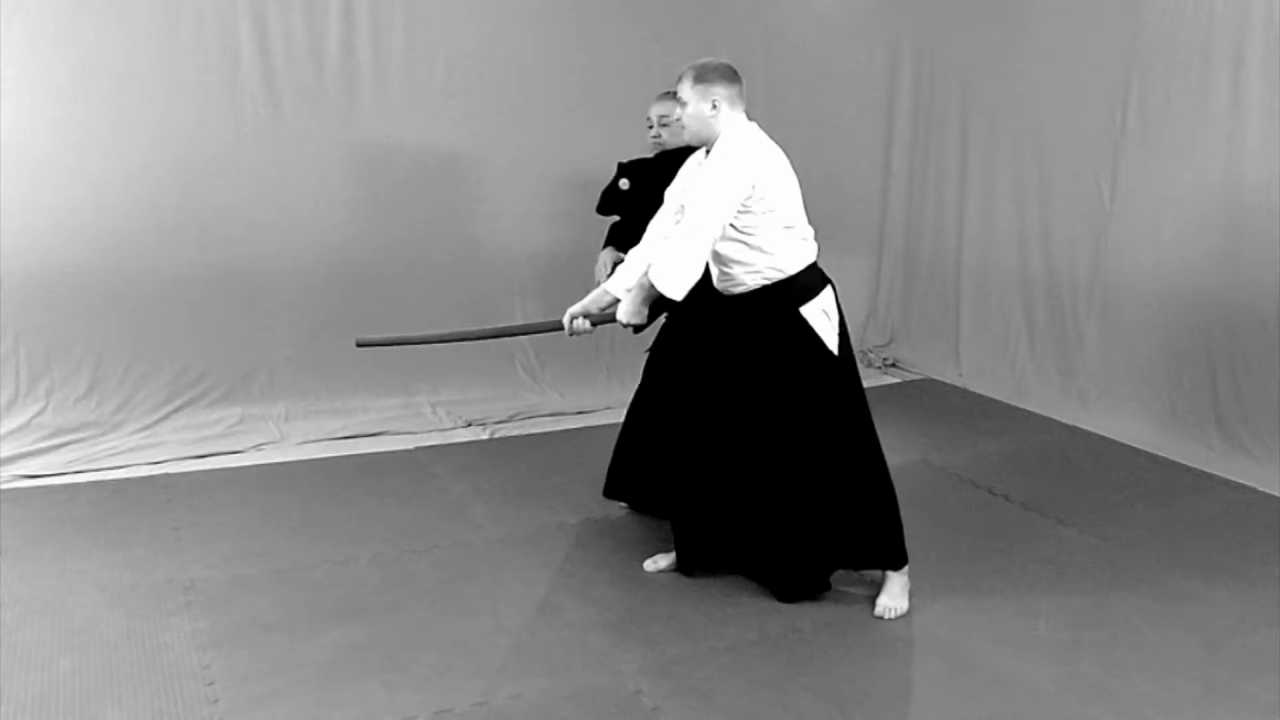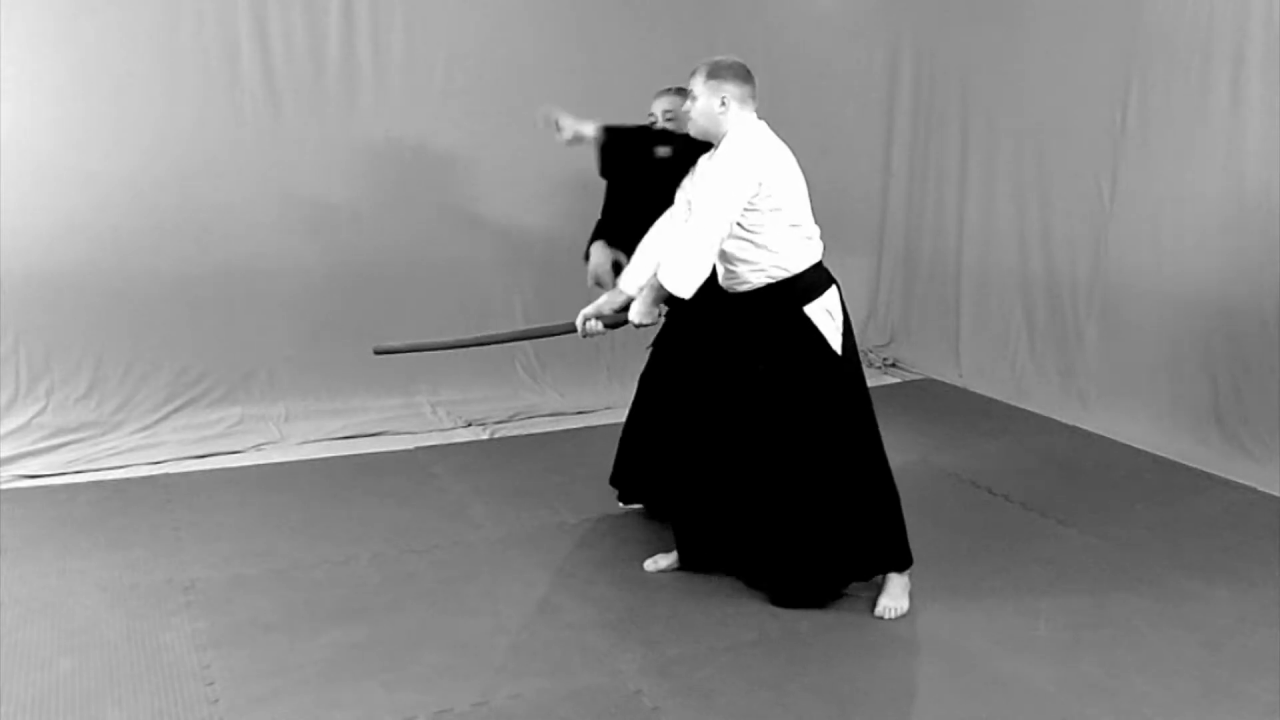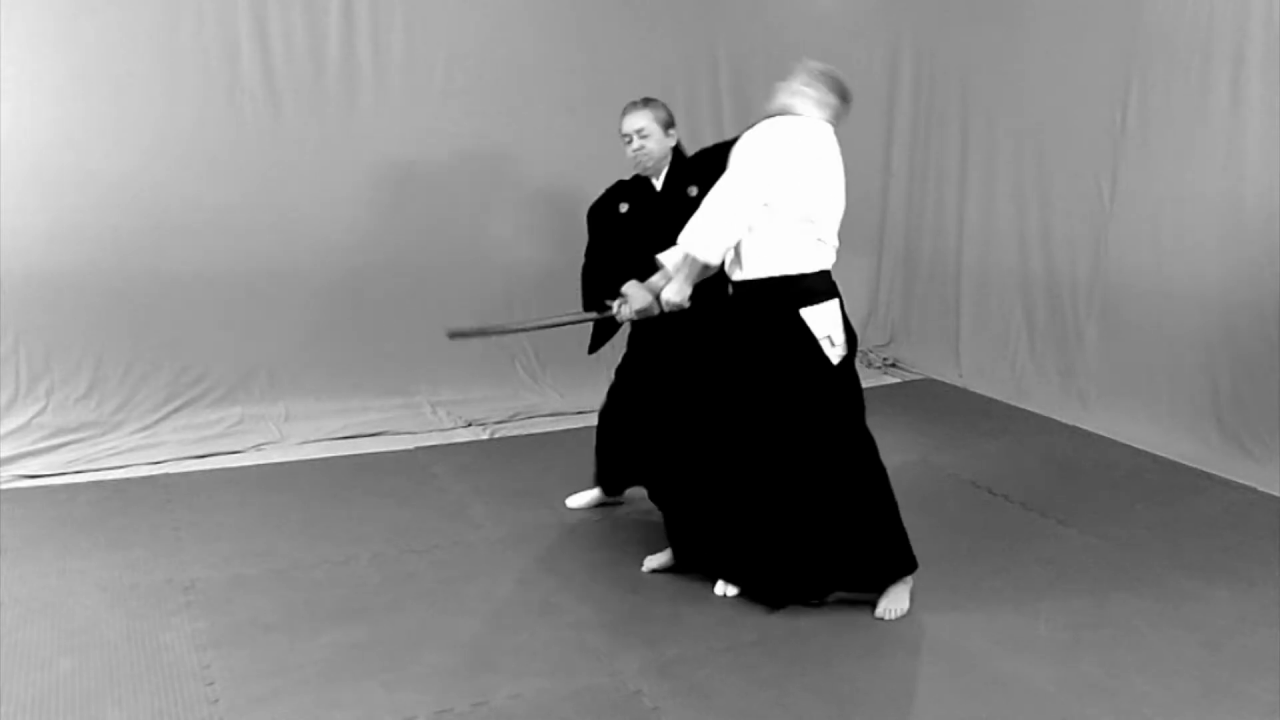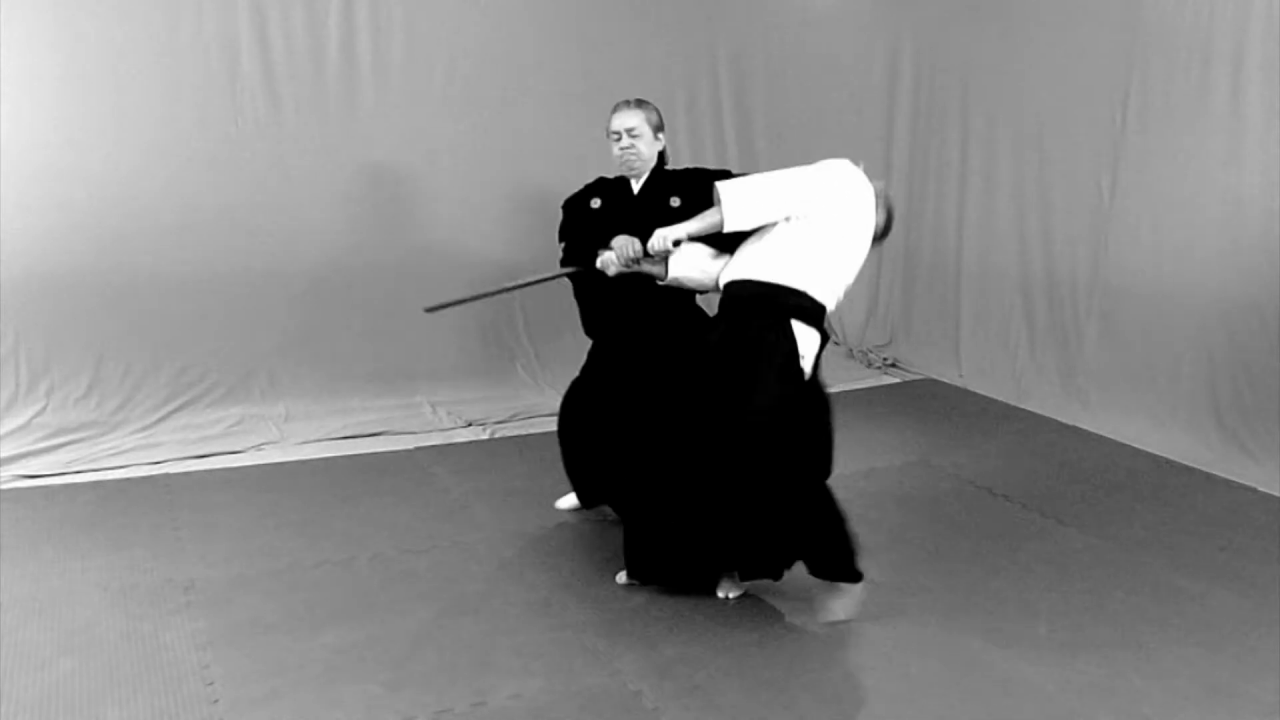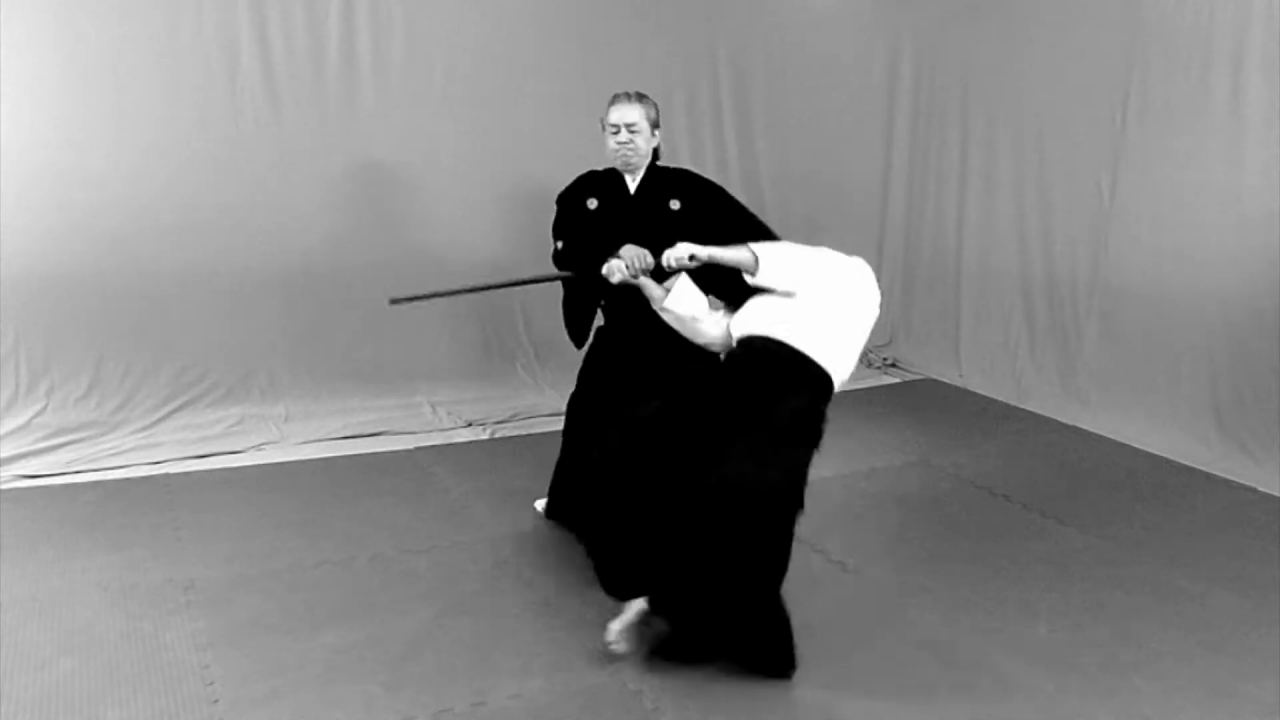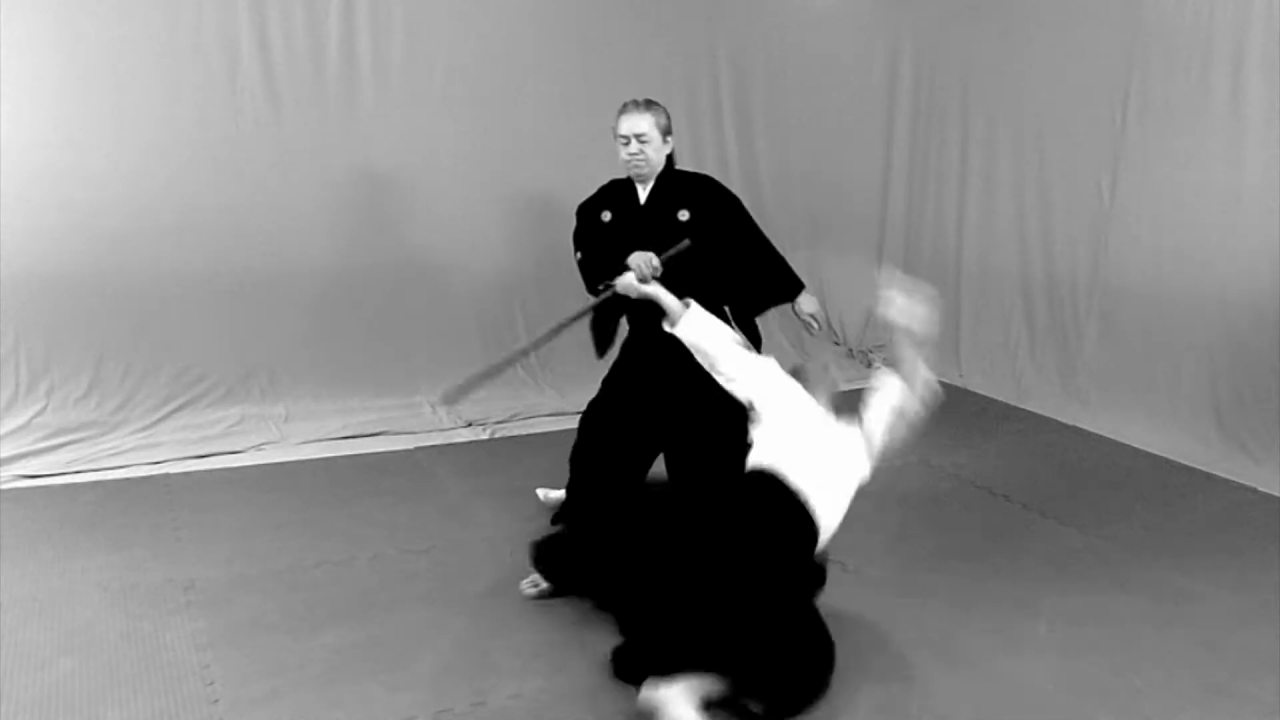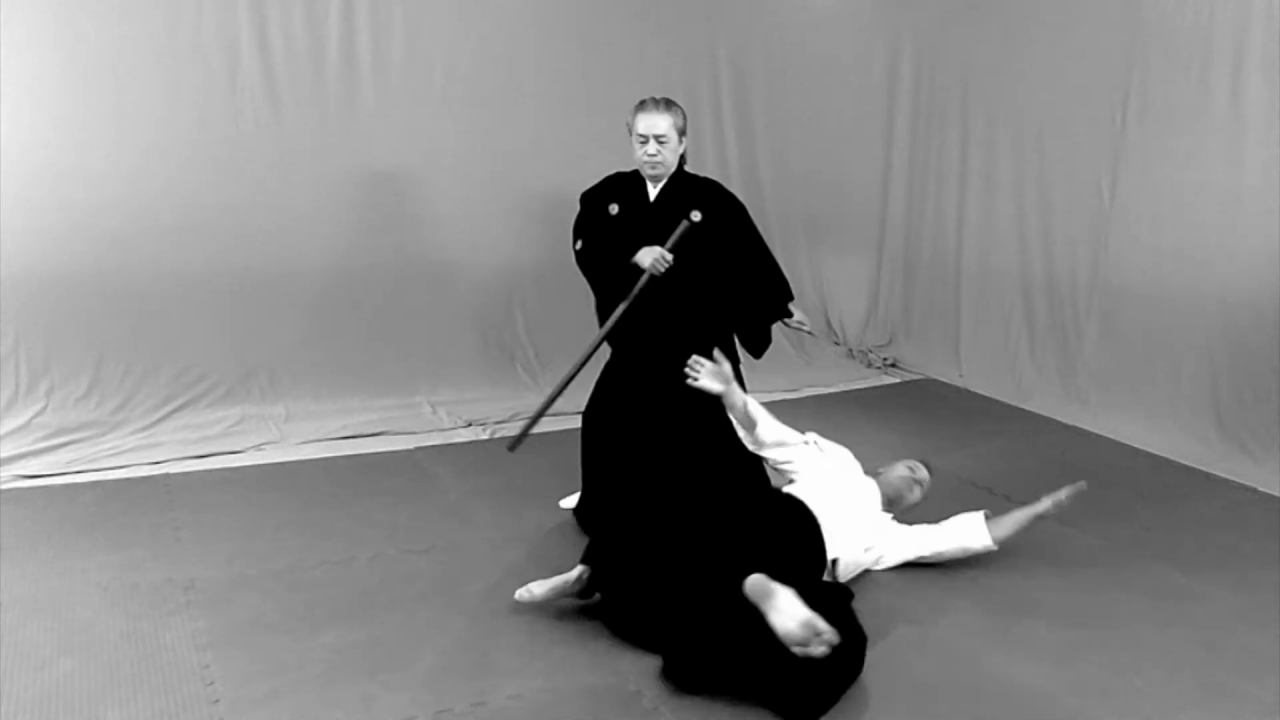
dt=0.2s
person 1, frame 1
left shoulder: (743, 155)
right shoulder: (703, 163)
left elbow: (691, 239)
right elbow: (662, 234)
left wrist: (639, 298)
right wrist: (600, 296)
left hip: (796, 315)
right hip: (742, 315)
left knee: (834, 446)
right knee: (700, 425)
left ankle: (893, 569)
right ankle: (701, 545)
person 1, frame 2
left shoulder: (748, 153)
right shoulder: (715, 160)
left elbow: (699, 238)
right elbow: (672, 229)
left wrist: (650, 297)
right wrist: (616, 295)
left hip: (800, 314)
right hip: (747, 313)
left knee: (836, 447)
right knee: (704, 423)
left ankle: (894, 570)
right ankle: (703, 544)
person 1, frame 3
left shoulder: (782, 136)
right shoulder: (797, 149)
left elbow: (722, 219)
right elbow: (727, 237)
left wrist: (675, 282)
right wrist: (657, 283)
left hip: (796, 319)
right hip: (757, 313)
left knee: (830, 452)
right knee: (701, 422)
left ankle: (894, 571)
right ankle: (700, 546)
person 1, frame 4
left shoulder: (848, 188)
left elbow: (759, 194)
right elbow: (719, 267)
left wrist: (681, 230)
right wrist: (639, 265)
left hip: (772, 329)
right hip: (745, 327)
left knee: (769, 458)
right knee: (683, 438)
left ankle: (842, 574)
person 1, frame 5
left shoulder: (850, 277)
right shoulder: (772, 307)
left elbow: (785, 263)
right elbow: (711, 326)
left wrist: (707, 253)
right wrist: (642, 281)
left hip: (776, 389)
person 1, frame 6
left shoulder: (856, 444)
right shoulder: (783, 399)
left elbow: (912, 401)
right elbow: (721, 349)
left wrist: (910, 338)
right wrist: (655, 294)
right hip: (759, 510)
person 1, frame 7
left shoulder: (885, 532)
right shoulder: (838, 468)
left elbow: (967, 532)
right elbow: (769, 435)
left wrist: (1033, 511)
right wrist: (731, 391)
right hip: (777, 525)
person 2, frame 1
right shoulder: (665, 171)
left elbow: (626, 191)
right elbow: (635, 223)
right wrist: (612, 251)
right knee: (658, 400)
right ankle: (655, 494)
person 2, frame 2
left shoulder: (706, 160)
right shoulder: (660, 166)
left elbow: (661, 154)
right elbow: (623, 215)
left wrist: (594, 133)
right wrist: (601, 246)
right hip: (687, 309)
right knee: (657, 398)
right ankle: (655, 492)
person 2, frame 3
left shoulder: (704, 172)
right shoulder: (617, 201)
right elbow: (604, 258)
right wrist: (625, 287)
left hip: (708, 323)
right hip: (653, 326)
right knee: (623, 408)
right ankle: (611, 484)
person 2, frame 4
left shoulder: (688, 188)
right shoulder: (592, 199)
right elbow: (571, 247)
right wrist: (609, 244)
left hip: (679, 331)
right hip: (620, 334)
right knee: (584, 410)
right ankle: (593, 488)
person 2, frame 5
left shoulder: (687, 189)
right shoulder: (585, 193)
left elbow: (744, 228)
right elbow: (567, 251)
right wrist: (615, 253)
left hip: (680, 336)
right hip: (620, 336)
right knee: (589, 416)
right ankle: (572, 504)
person 2, frame 6
left shoulder: (702, 194)
right shoulder: (603, 204)
left elbow: (753, 243)
right elbow: (590, 262)
left wrist: (796, 294)
right wrist: (626, 261)
right hip: (645, 340)
left knee: (712, 437)
right knee: (606, 418)
right ankle: (583, 496)
person 2, frame 7
left shoulder: (711, 198)
right shoulder: (608, 194)
left elbow: (751, 256)
right elbow: (587, 250)
left wrist: (783, 306)
right wrist: (633, 255)
left hip: (700, 339)
right hip: (638, 337)
left knee: (718, 436)
right knee: (607, 418)
right ankle: (598, 504)
